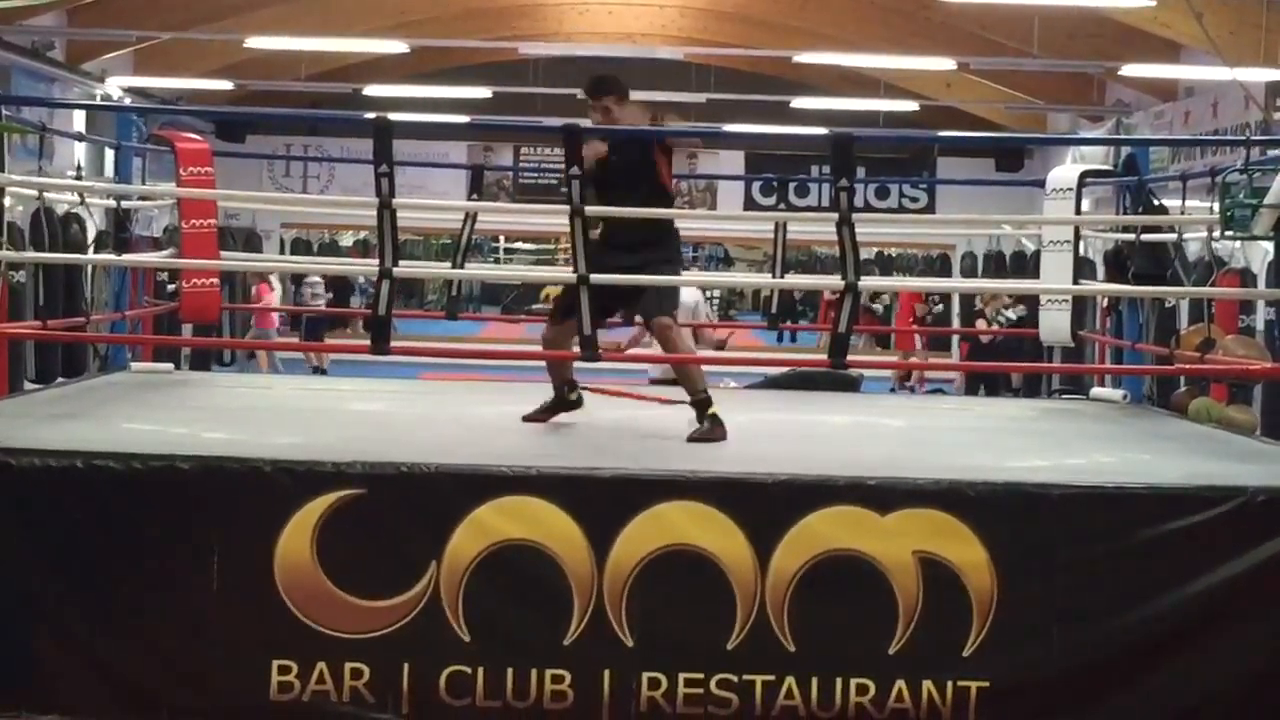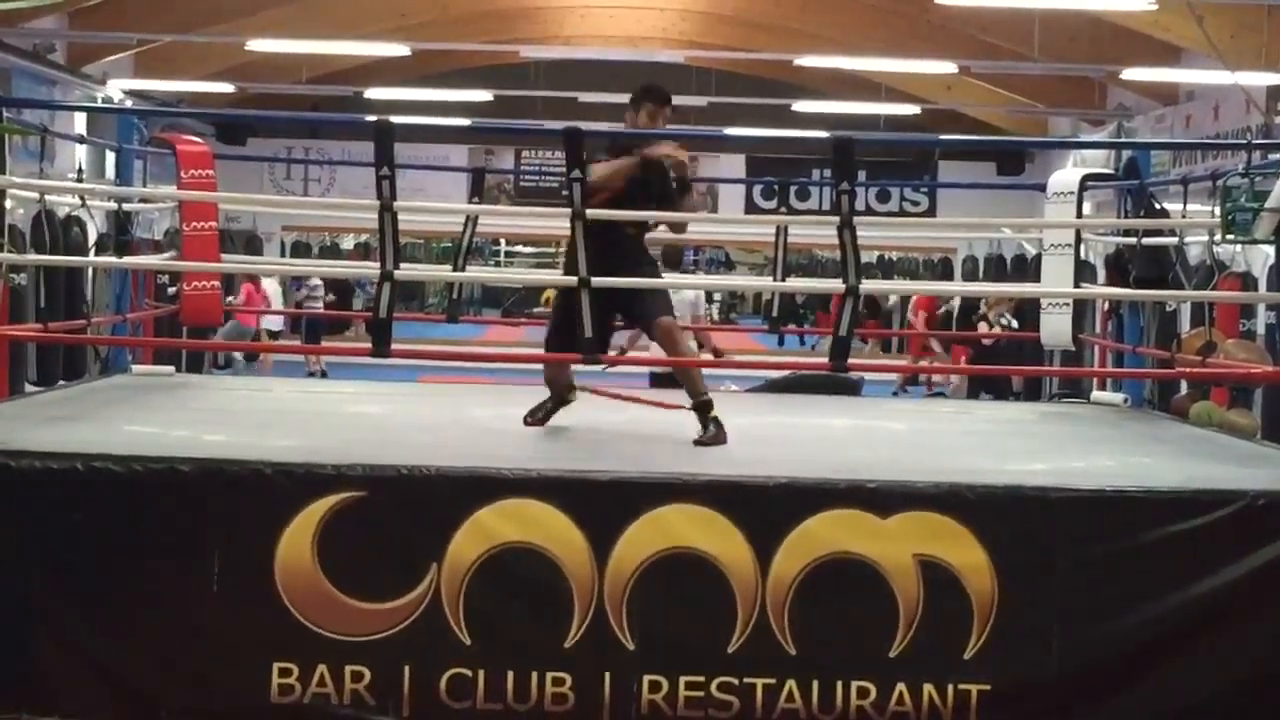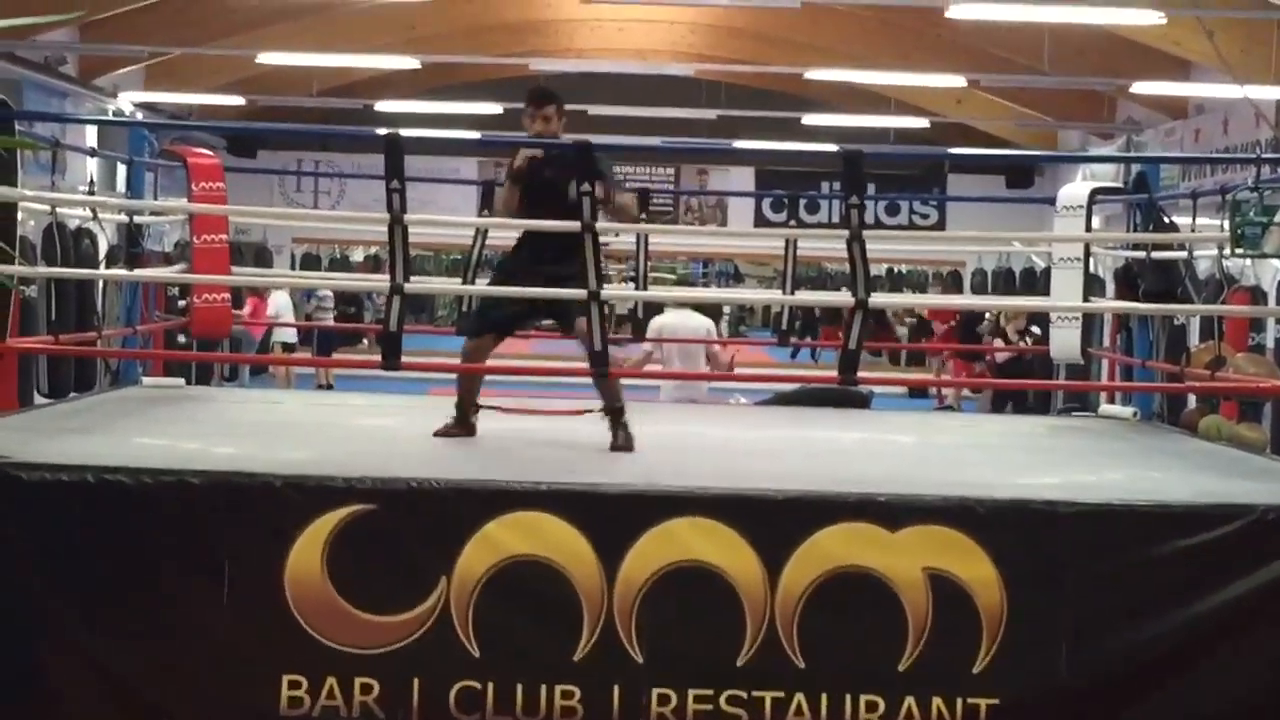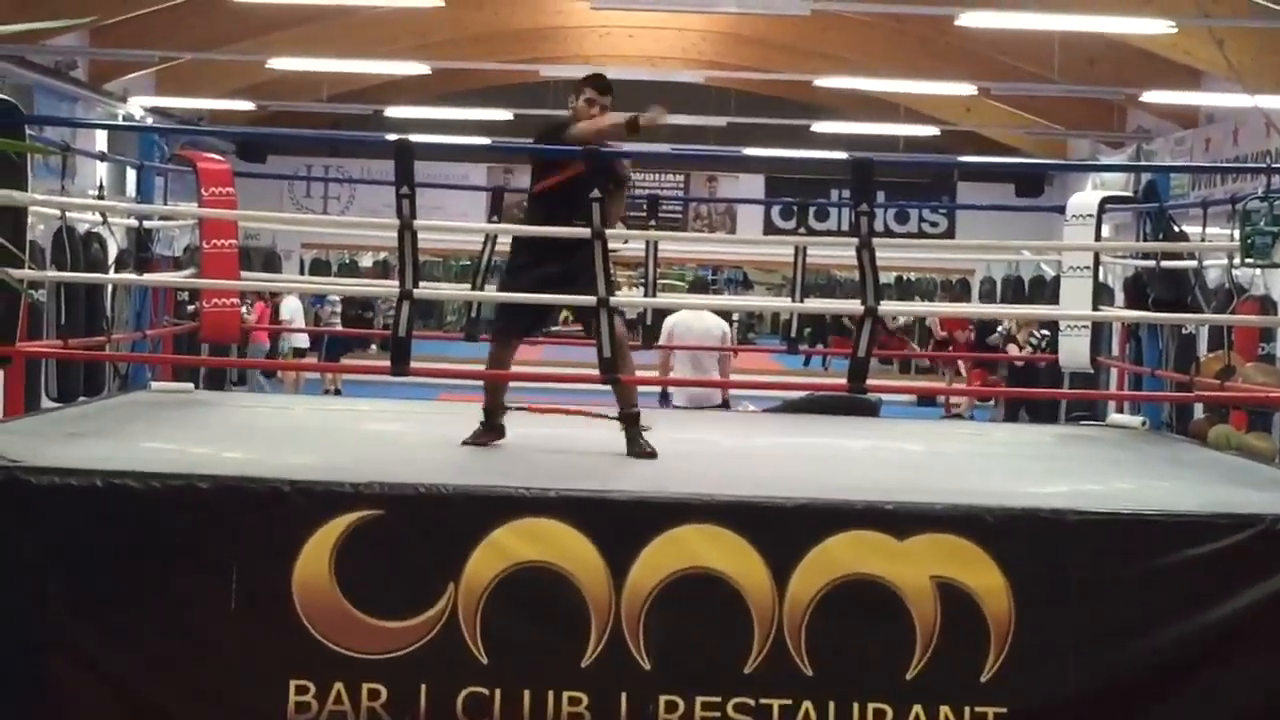
dt=0.3s
person 1, frame 1
left shoulder: (649, 137)
right shoulder: (594, 150)
left wrist: (637, 121)
right wrist: (584, 168)
left hip: (657, 249)
right hip: (611, 251)
left knee: (662, 325)
right knee: (557, 333)
left ankle: (707, 413)
right ankle: (564, 395)
person 1, frame 2
left shoulder: (661, 165)
right shoulder: (608, 147)
left elbow: (678, 227)
right elbow: (594, 181)
left wrist: (683, 182)
right wrist: (642, 158)
left hip: (633, 260)
right hip: (590, 262)
left knee: (666, 327)
right knee: (559, 358)
left ankle: (708, 416)
right ankle: (560, 396)
person 1, frame 3
right shoulder: (523, 160)
left elbow: (627, 209)
right elbow: (504, 214)
left wrist: (609, 194)
right wrist: (515, 175)
left hip: (574, 265)
right hip: (526, 263)
left knee: (589, 331)
right knee: (476, 342)
left ankle: (618, 422)
right ankle: (465, 417)
person 1, frame 4
left shoulder: (603, 155)
right shoulder: (554, 135)
left elbow: (610, 219)
right elbow: (583, 132)
left wrist: (619, 184)
right wrist: (634, 122)
left hip: (583, 256)
right hip: (535, 255)
left knee: (616, 334)
right knee: (502, 342)
left ankle: (632, 429)
right ankle: (491, 422)
